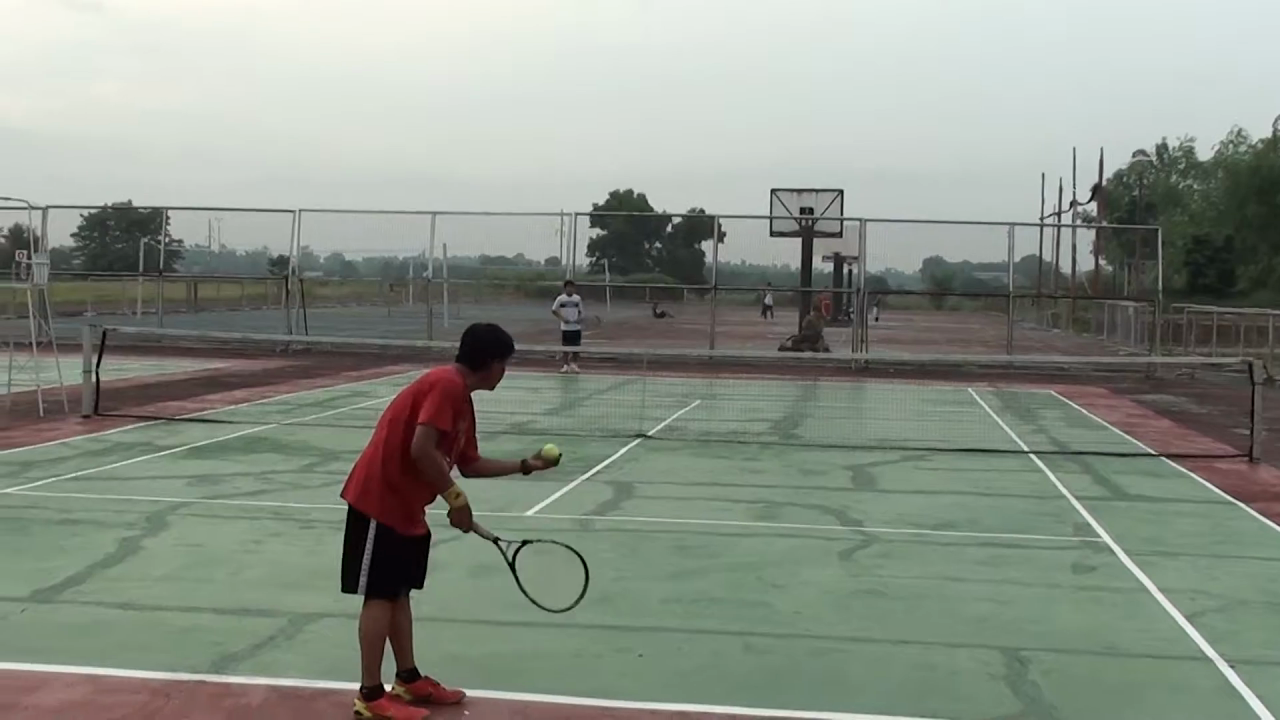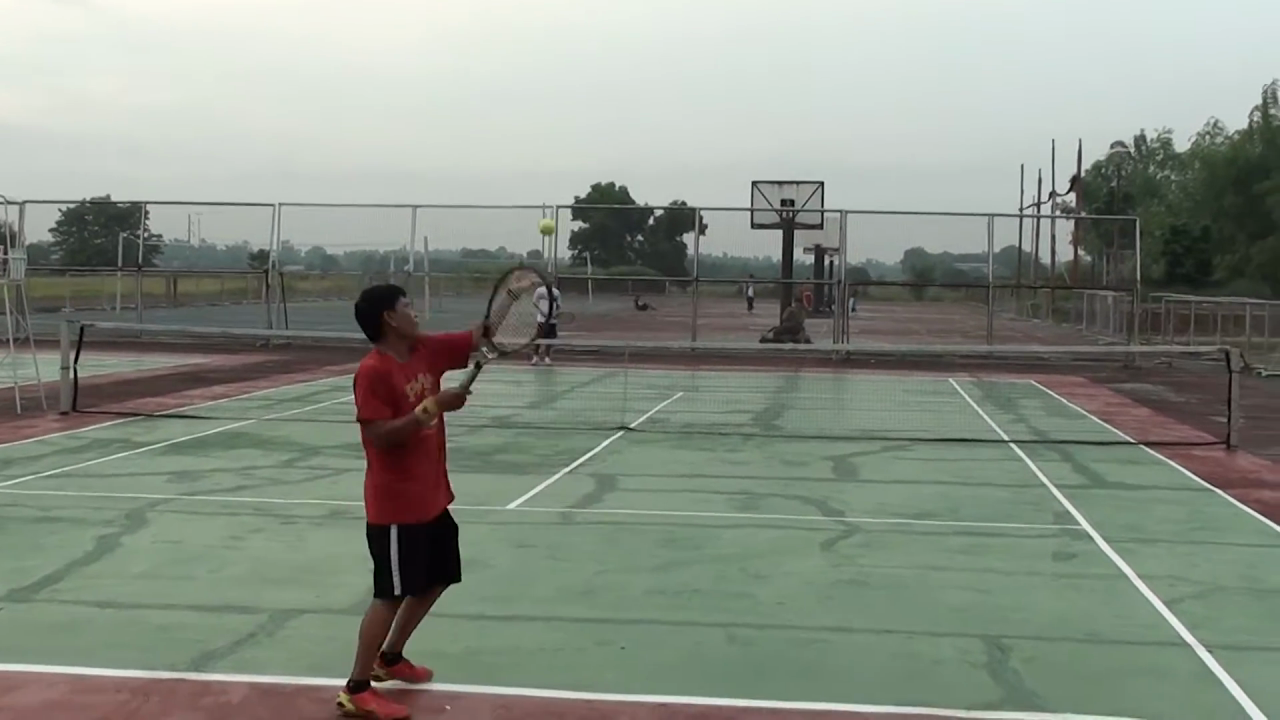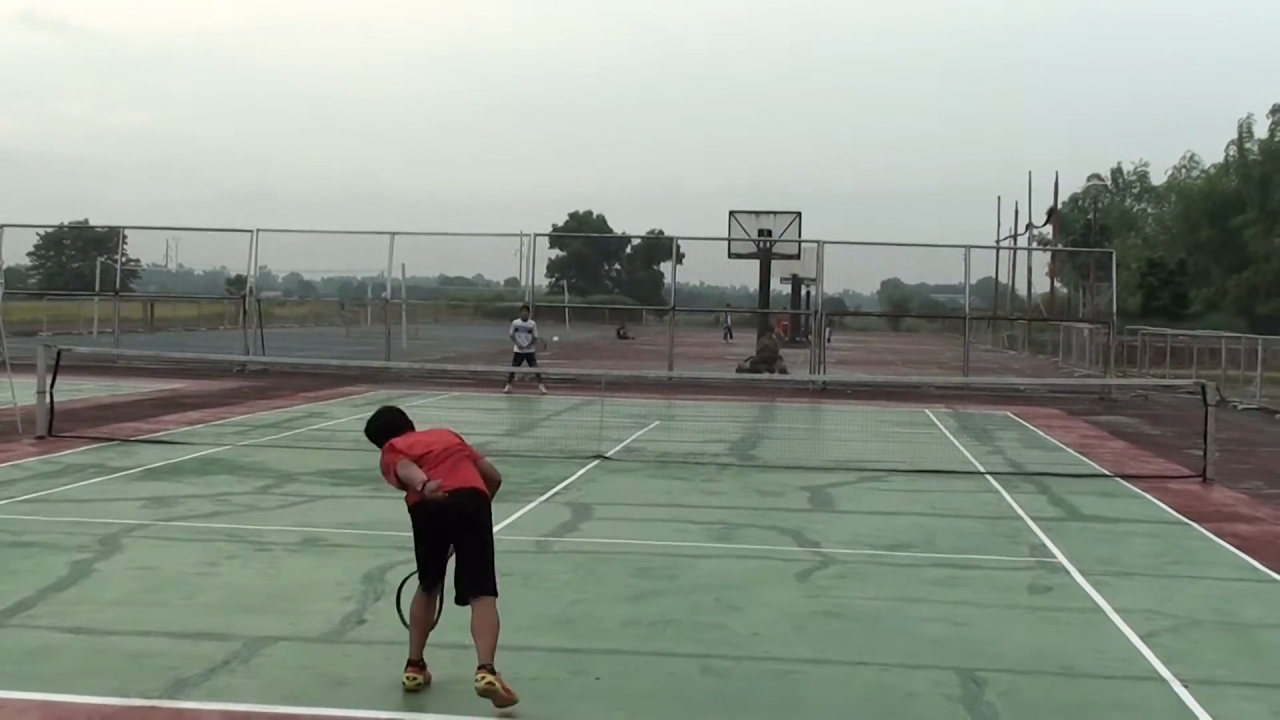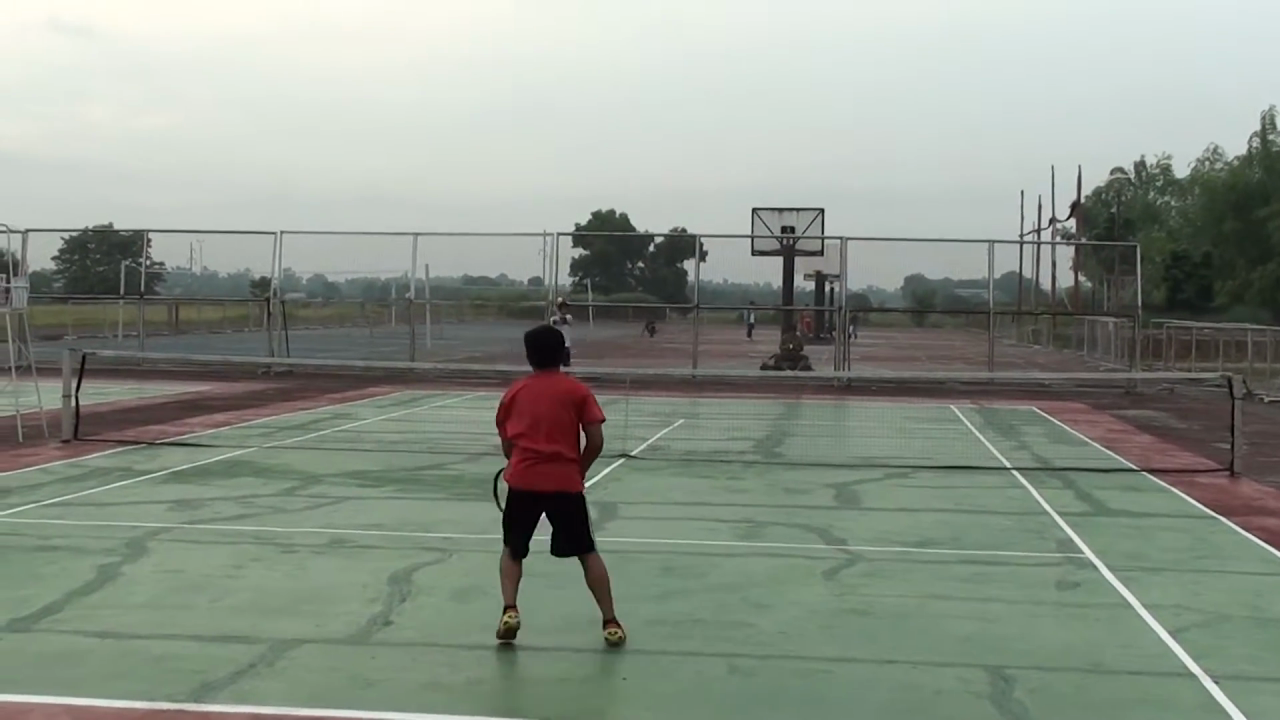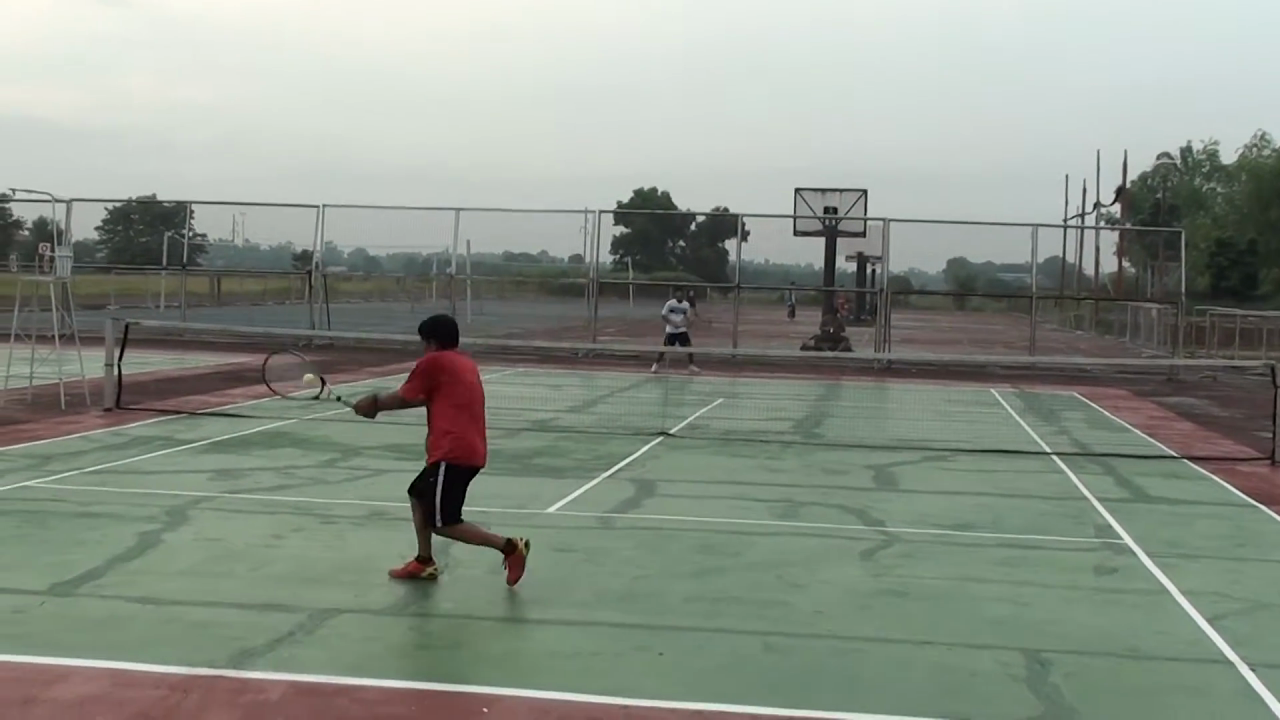
dt=1s
person 1, frame 1
left shoulder: (461, 398)
right shoulder: (446, 385)
left elbow: (469, 464)
right elbow: (422, 449)
left wrist: (526, 465)
right wrist: (456, 500)
left hip: (404, 506)
right hip: (379, 500)
left knee: (399, 592)
right knee: (380, 595)
left ankle: (409, 680)
person 1, frame 2
left shoulder: (425, 350)
right shoulder: (371, 370)
left elbow: (478, 339)
right elbow: (381, 435)
right wrist: (433, 408)
left hip: (430, 500)
right hip: (393, 506)
left knee: (435, 582)
right knee: (393, 596)
left ankle: (389, 657)
person 1, frame 3
left shoulder: (391, 450)
right shoulder: (447, 434)
left elbow: (407, 470)
right elbow: (493, 477)
left wrist: (424, 488)
left hip: (428, 504)
right hip: (471, 498)
left knee: (428, 586)
right knee: (483, 596)
left ankle: (414, 666)
right ankle: (486, 671)
person 1, frame 4
left shoulder: (514, 391)
right shoulder: (577, 390)
left elbow: (506, 443)
right elbow: (596, 441)
left hip: (522, 483)
right hip: (566, 484)
left knee: (512, 552)
right knee: (587, 552)
left ankle: (510, 611)
right ankle: (610, 622)
person 1, frame 5
left shoulder: (433, 363)
right shoulder: (467, 365)
left elbow: (403, 399)
left wrist: (372, 403)
right wrist: (377, 402)
left hip: (455, 454)
right hip: (469, 449)
left knee: (442, 523)
right knee: (418, 495)
left ankle: (509, 545)
right ankle: (425, 561)
